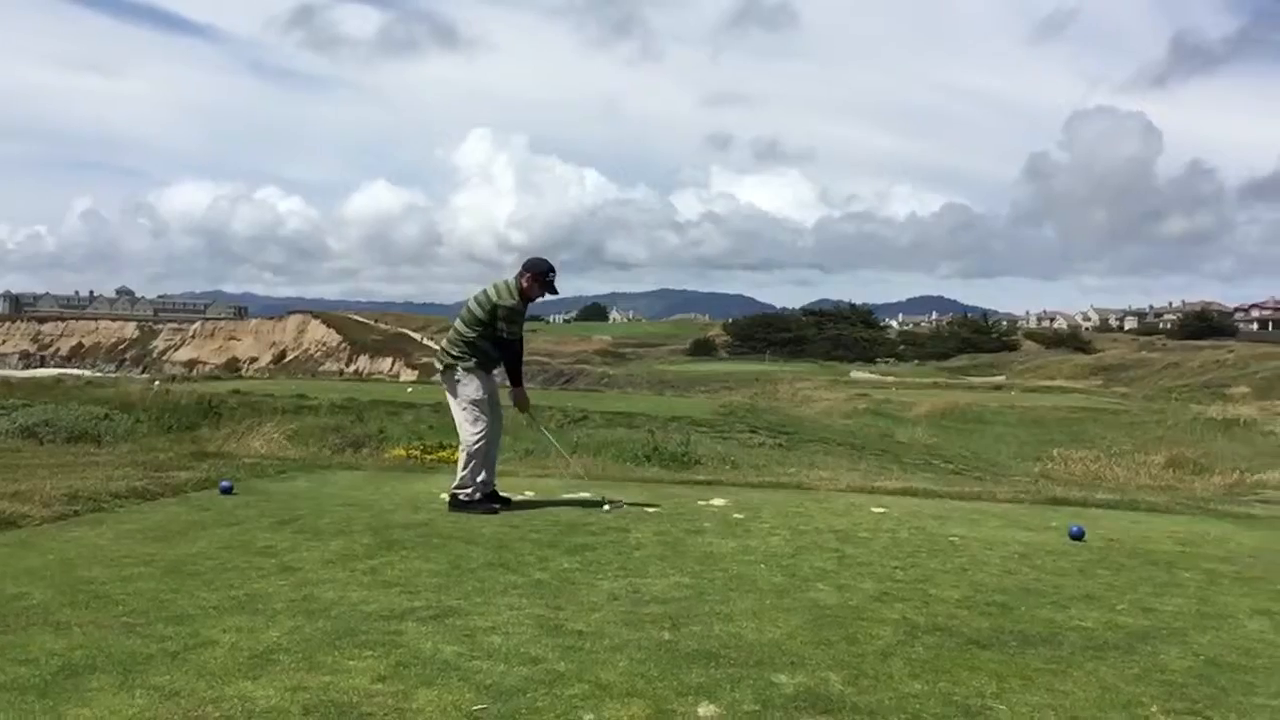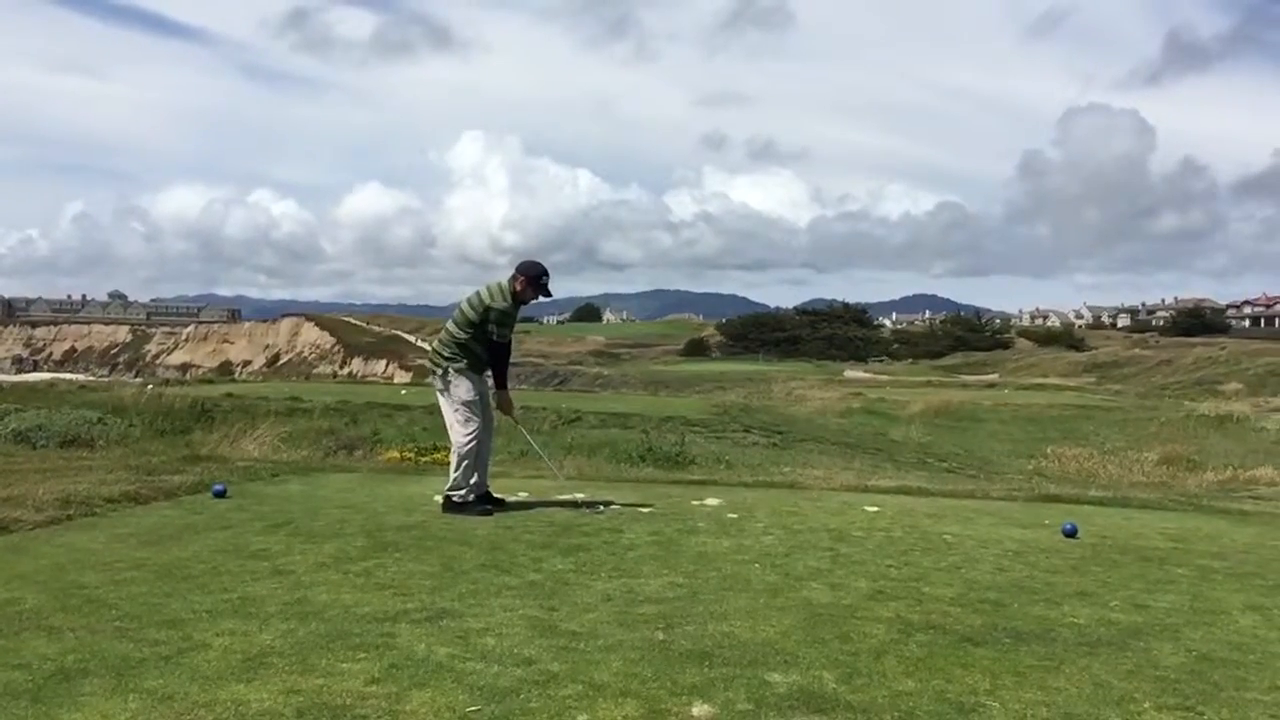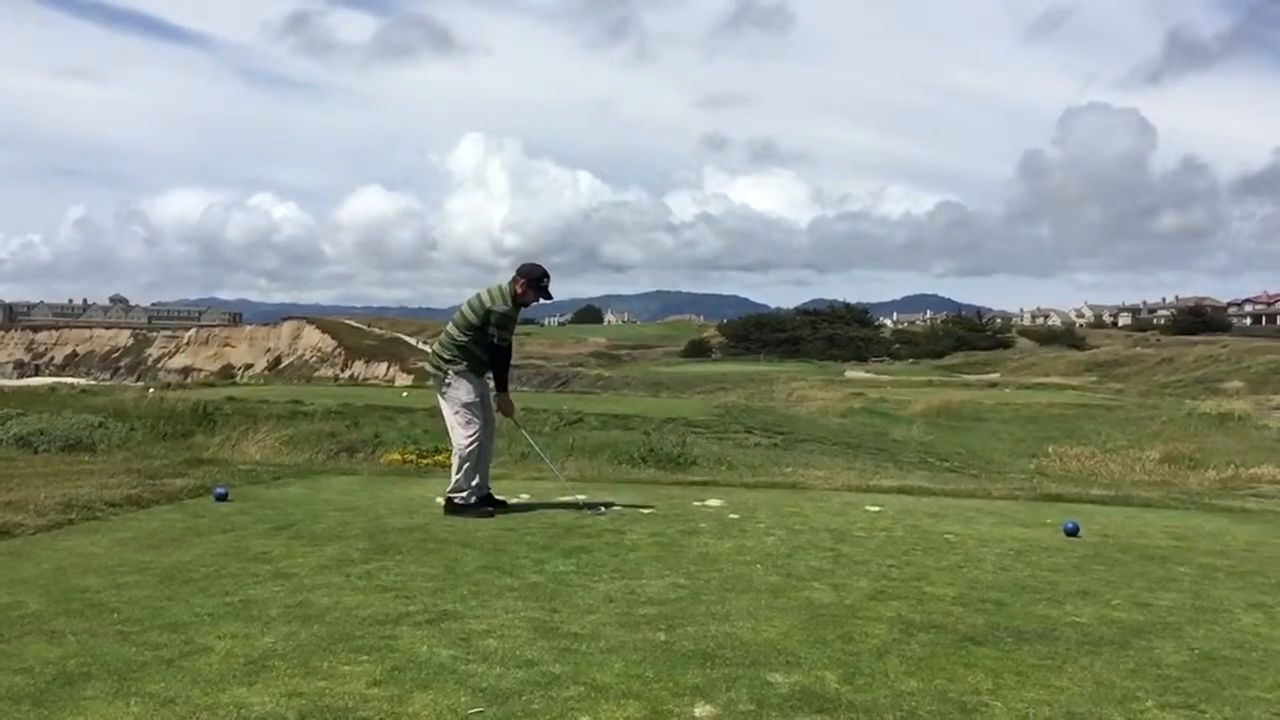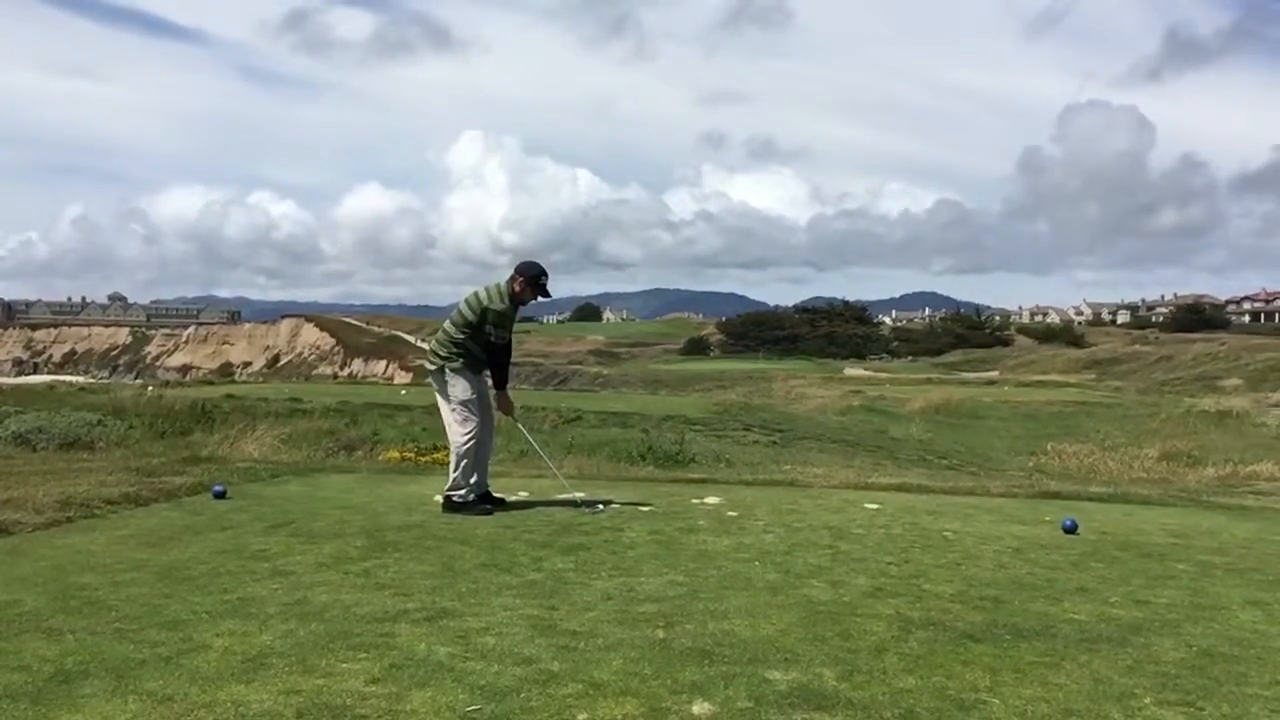
dt=1s
person 1, frame 1
left shoulder: (509, 294)
right shoulder: (509, 302)
left elbow: (512, 346)
right elbow: (508, 348)
left wrist: (516, 386)
right wrist: (517, 388)
left hip: (474, 364)
right hip: (461, 364)
left knee: (492, 426)
right knee: (477, 429)
left ankle: (483, 489)
right ankle: (463, 495)
person 1, frame 2
left shoulder: (502, 296)
right shoulder: (501, 304)
left elbow: (499, 348)
right elbow: (497, 349)
left wrist: (500, 389)
right wrist: (502, 391)
left hip: (466, 365)
right hip: (453, 365)
left knee: (484, 427)
right knee: (468, 429)
left ankle: (477, 490)
right ankle: (456, 497)
person 1, frame 3
left shoulder: (502, 299)
right shoulder: (501, 307)
left elbow: (500, 351)
right elbow: (498, 352)
left wrist: (501, 391)
right wrist: (503, 394)
left hip: (466, 368)
right hip: (453, 367)
left knee: (485, 430)
right knee: (469, 431)
left ankle: (478, 492)
right ankle: (458, 499)
person 1, frame 4
left shoulder: (504, 299)
right shoulder: (499, 305)
left elbow: (503, 349)
right elbow: (494, 351)
left wrist: (501, 388)
right wrist: (501, 391)
left hip: (466, 365)
right hip: (450, 363)
left knee: (484, 427)
right knee: (467, 427)
left ankle: (477, 490)
right ankle: (456, 496)
